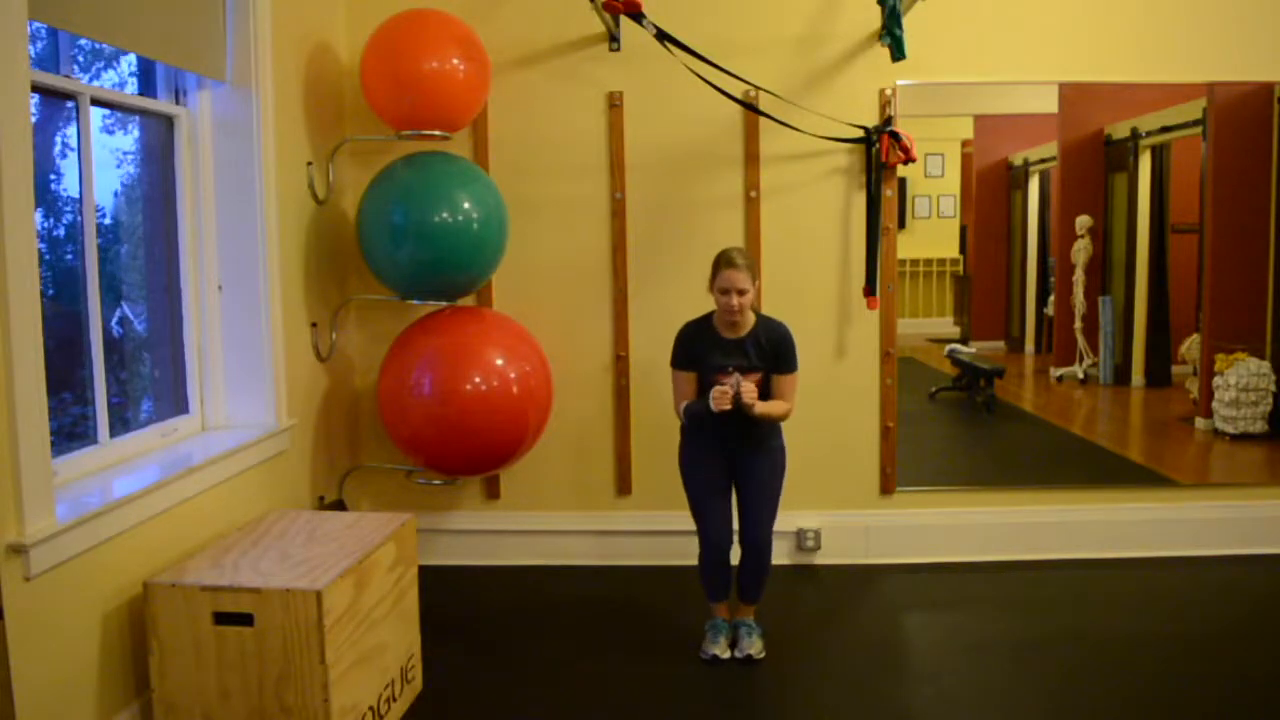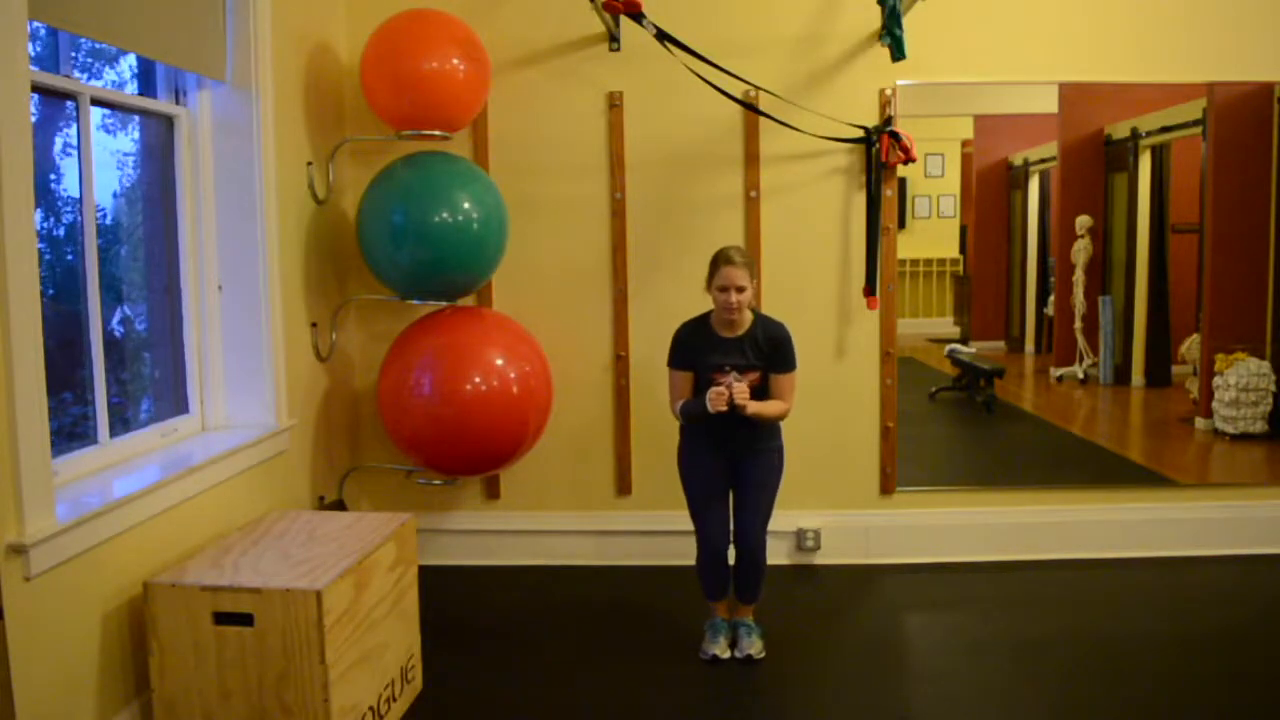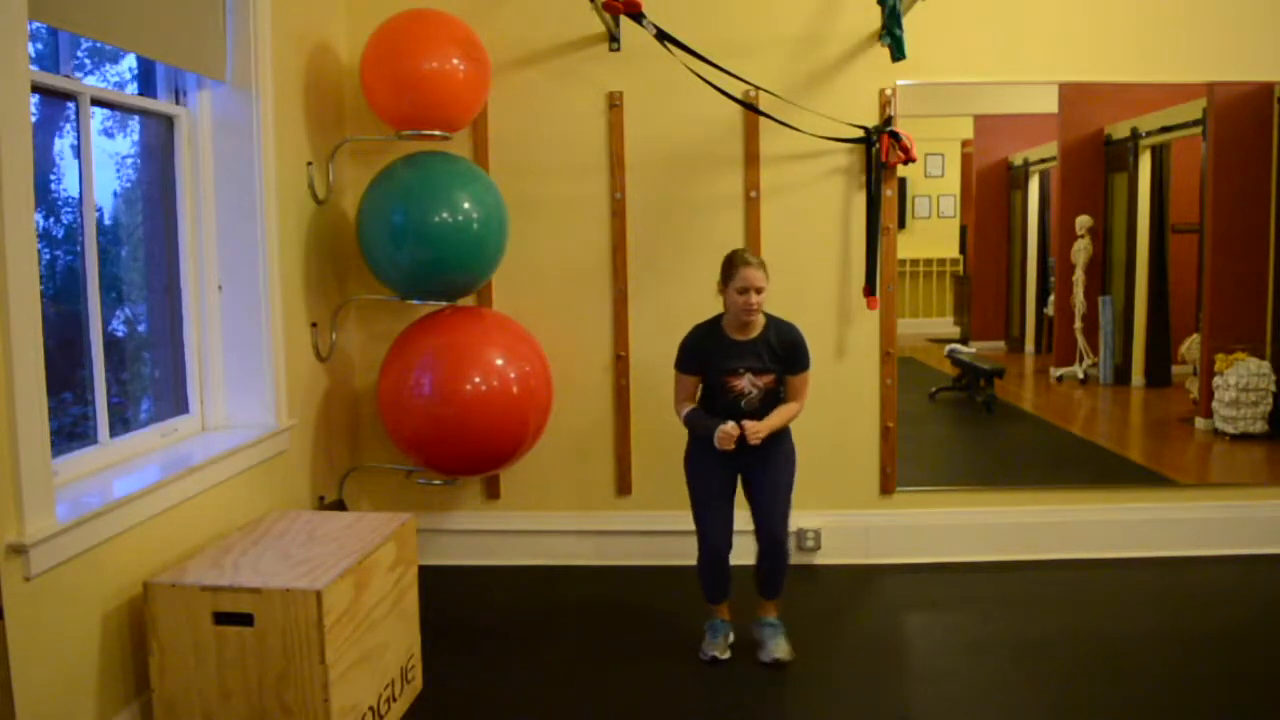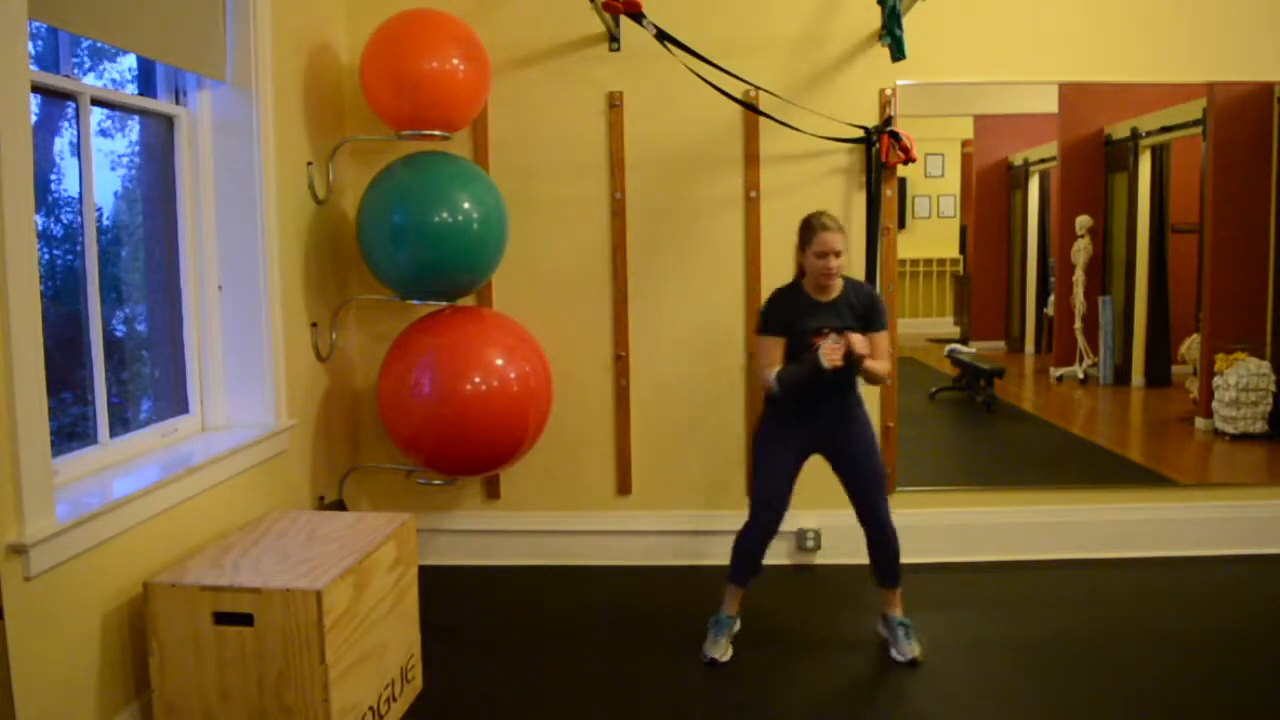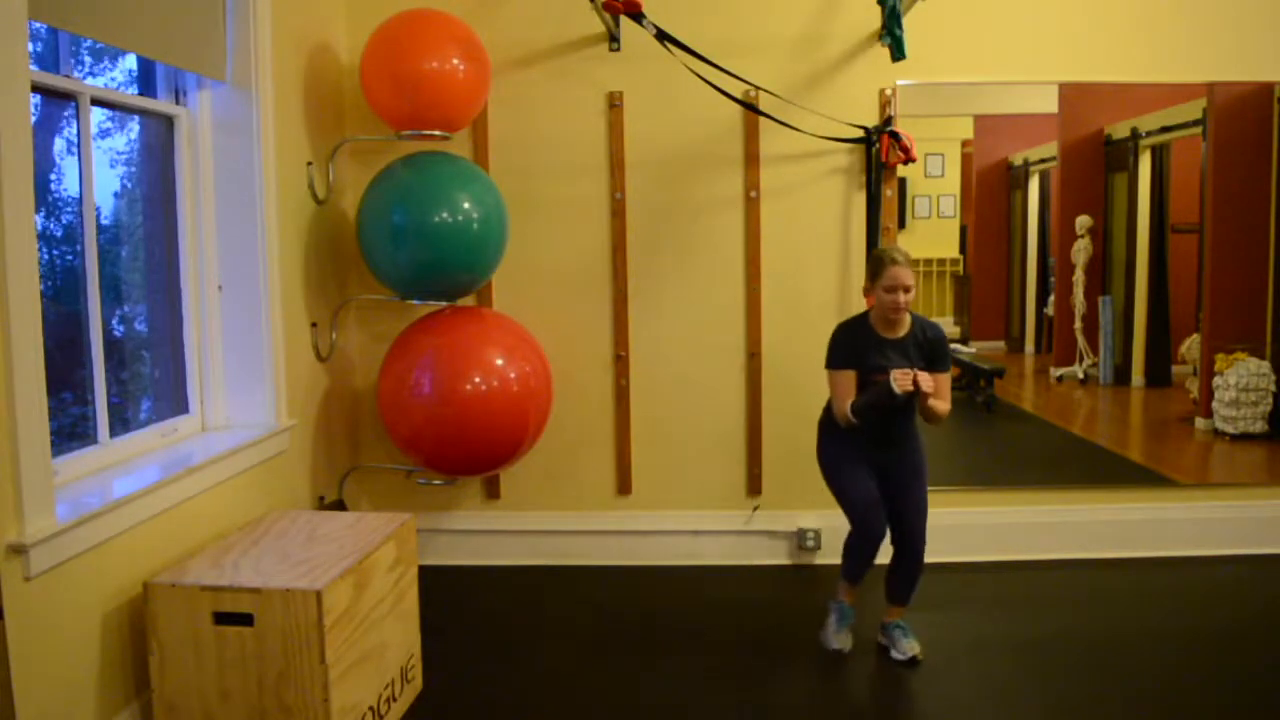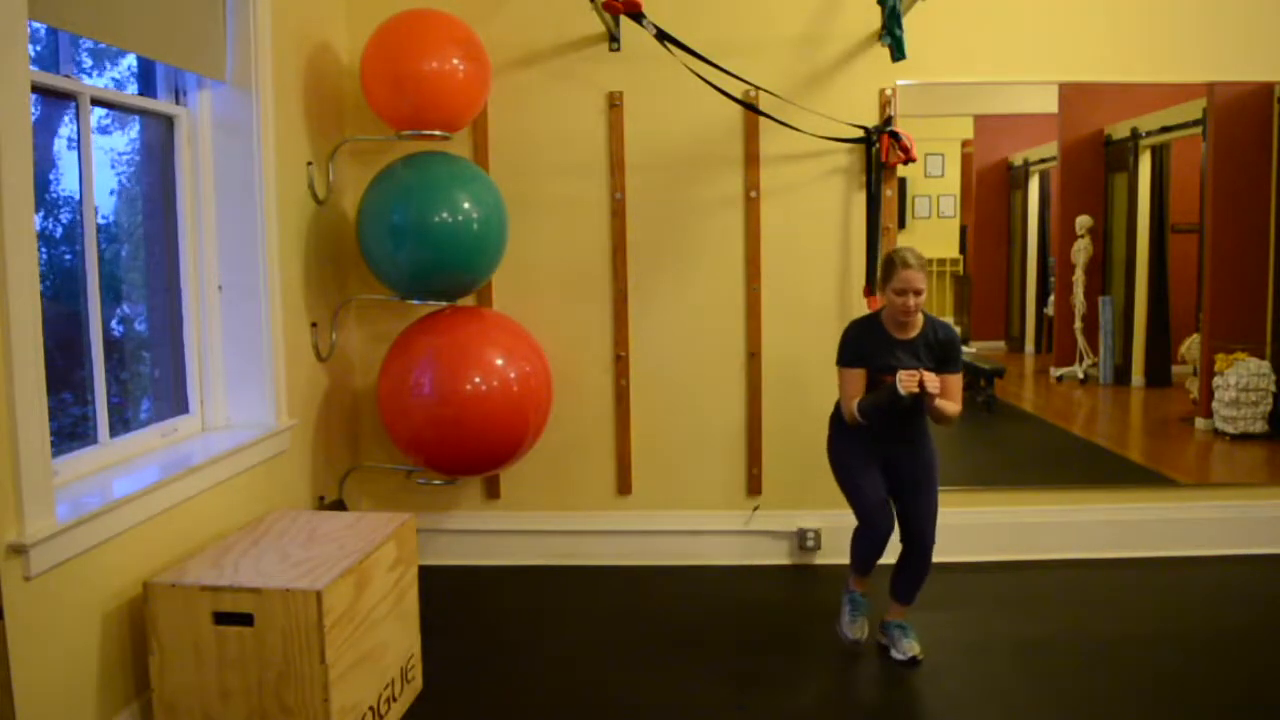
dt=0.4s
person 1, frame 1
left shoulder: (776, 336)
right shoulder: (691, 337)
left elbow: (785, 405)
right elbow: (682, 407)
left wrist: (754, 405)
right wrist: (708, 405)
left hip: (760, 447)
right hip: (704, 447)
left knee: (757, 539)
right knee: (715, 539)
left ankle: (746, 618)
right ankle: (718, 619)
person 1, frame 2
left shoulder: (774, 335)
right shoulder: (689, 336)
left elbow: (783, 404)
right elbow: (678, 405)
left wrist: (749, 406)
right wrist: (704, 405)
left hip: (759, 448)
right hip: (703, 448)
left knee: (750, 539)
right knee: (712, 540)
left ankle: (746, 619)
right ankle: (718, 619)
person 1, frame 3
left shoulder: (786, 338)
right shoulder: (699, 341)
left elbow: (795, 401)
right elbow: (684, 405)
left wrist: (766, 427)
right wrist: (713, 429)
left hip: (770, 446)
right hip: (710, 450)
left knee: (773, 536)
right knee: (715, 543)
left ankle: (768, 620)
right ankle: (719, 621)
person 1, frame 4
left shoulder: (865, 299)
right shoulder: (781, 304)
left elbow: (881, 375)
right elbow: (771, 381)
left wrist: (866, 361)
right wrist: (814, 363)
left hip: (844, 417)
right hip: (787, 421)
left knee: (877, 517)
right knee: (764, 521)
left ankle: (894, 618)
right ankle: (725, 617)
person 1, frame 5
left shoulder: (931, 337)
right shoulder: (848, 336)
left elbow: (941, 412)
right elbow: (844, 412)
left wrist: (926, 396)
right wrist: (887, 391)
left hip: (900, 443)
right hip: (846, 444)
left knee: (913, 539)
right knee: (871, 523)
left ankle: (893, 623)
right ankle: (842, 602)
person 1, frame 6
left shoulder: (943, 337)
right shoulder: (859, 334)
left elbow: (952, 412)
right elbow: (851, 411)
left wrist: (933, 396)
right wrist: (894, 392)
left hip: (911, 442)
right hip: (856, 441)
left knee: (921, 538)
right knee: (877, 520)
left ankle: (895, 623)
right ankle: (855, 591)
